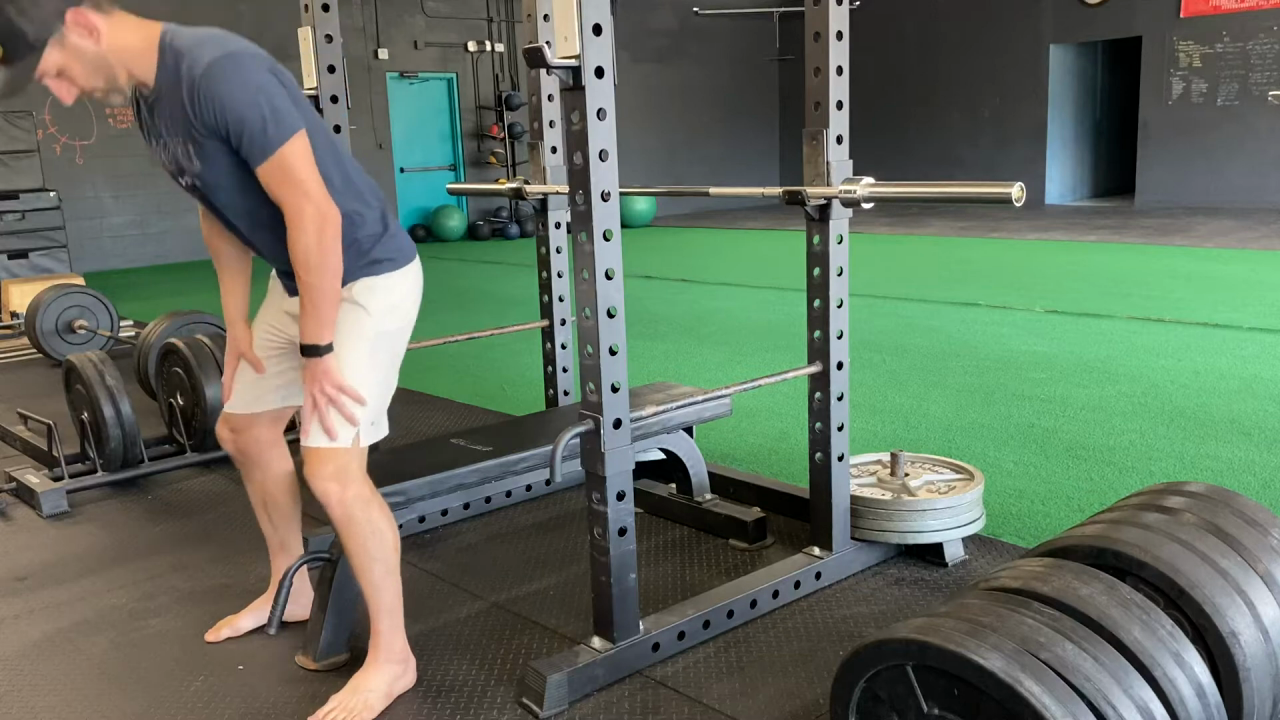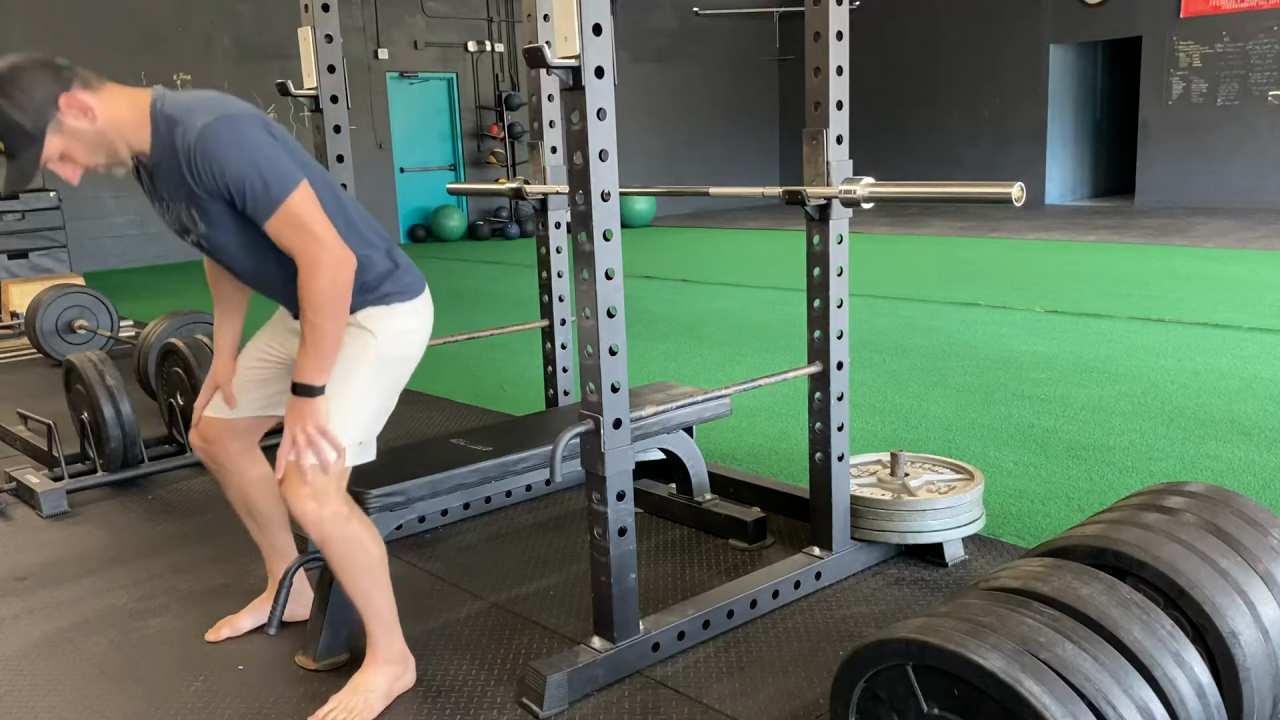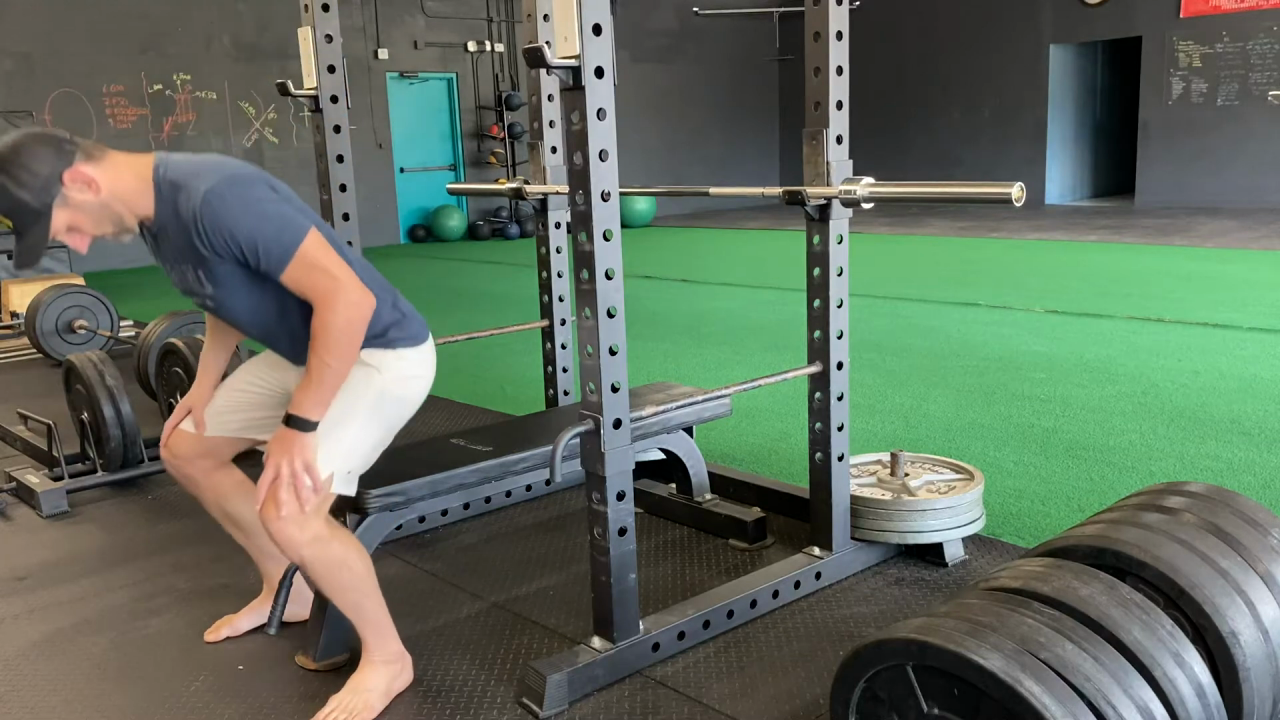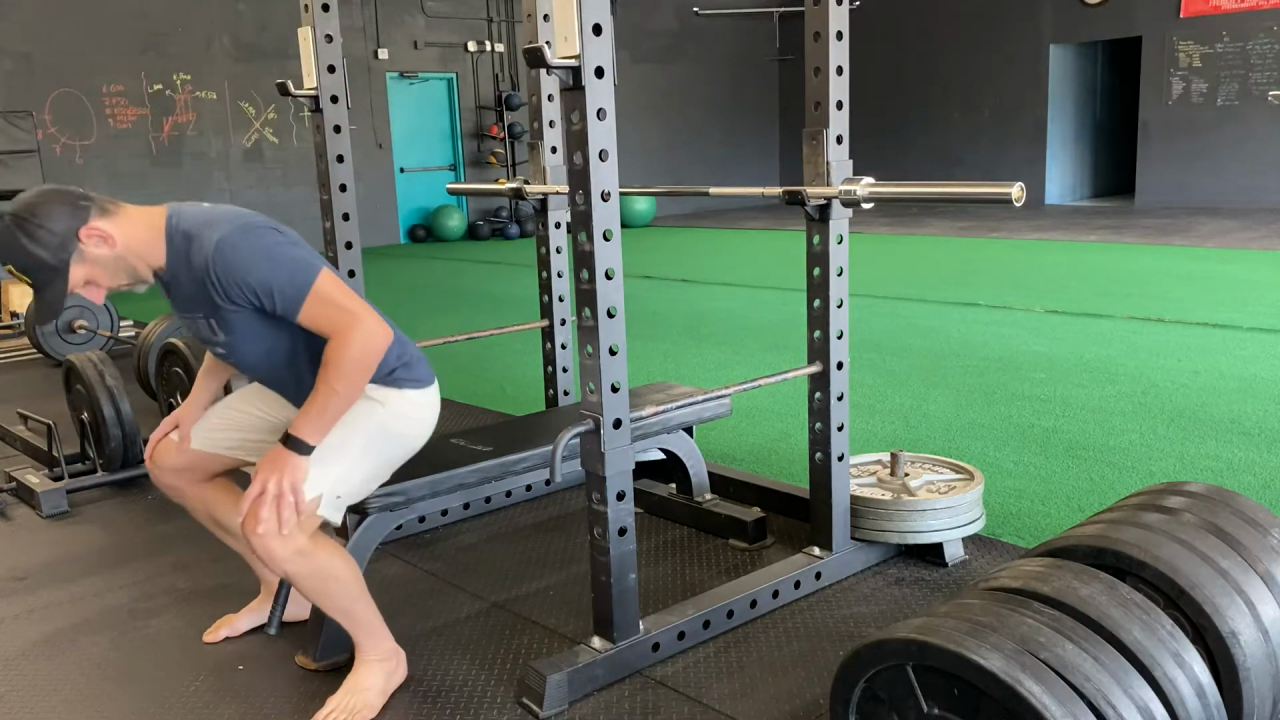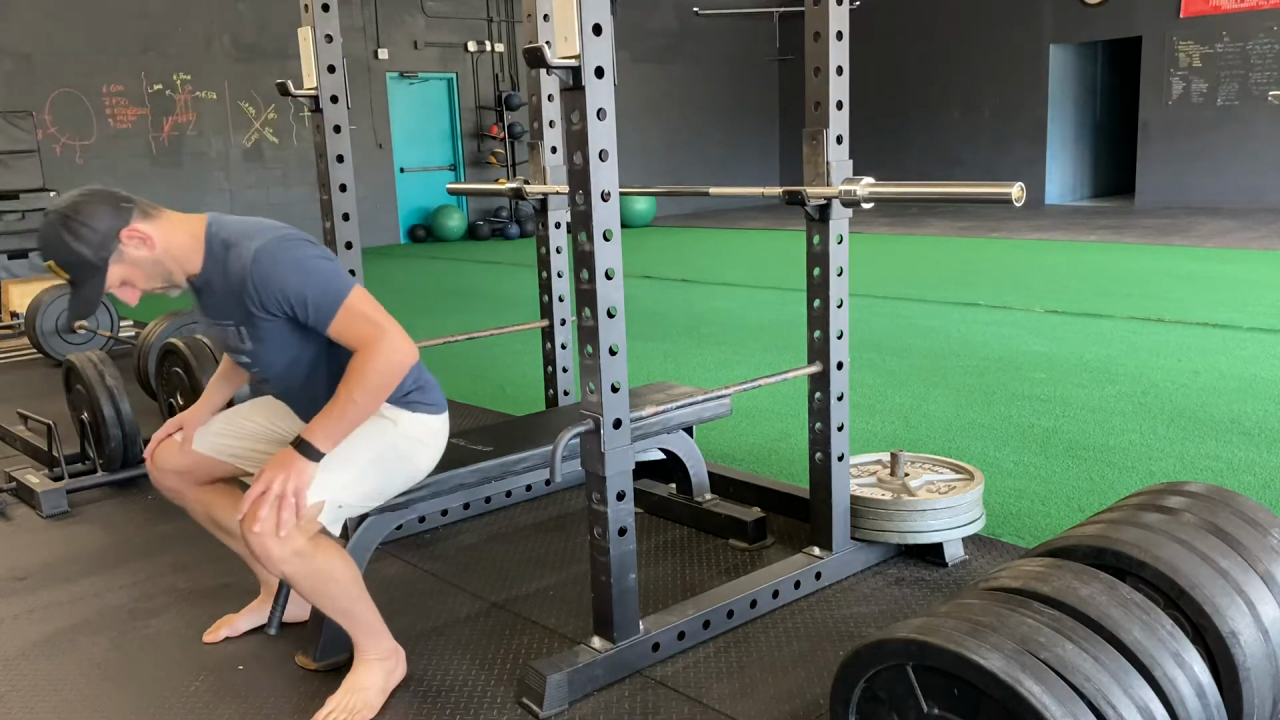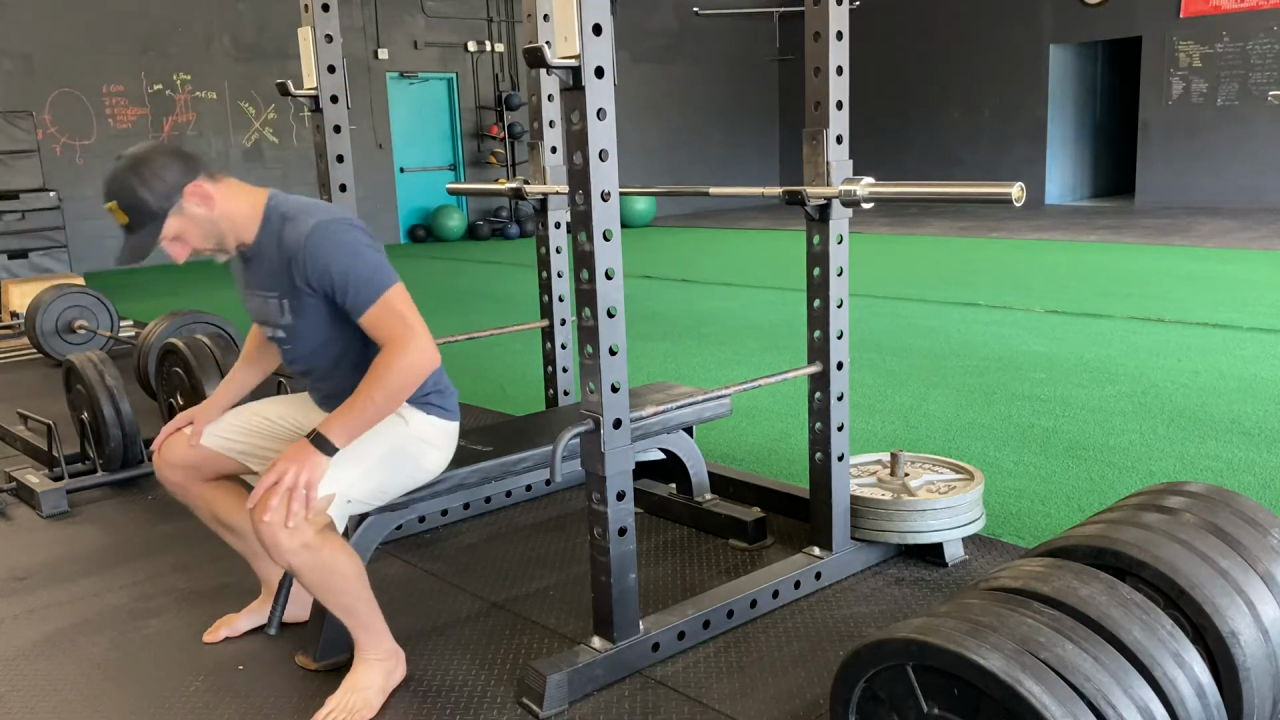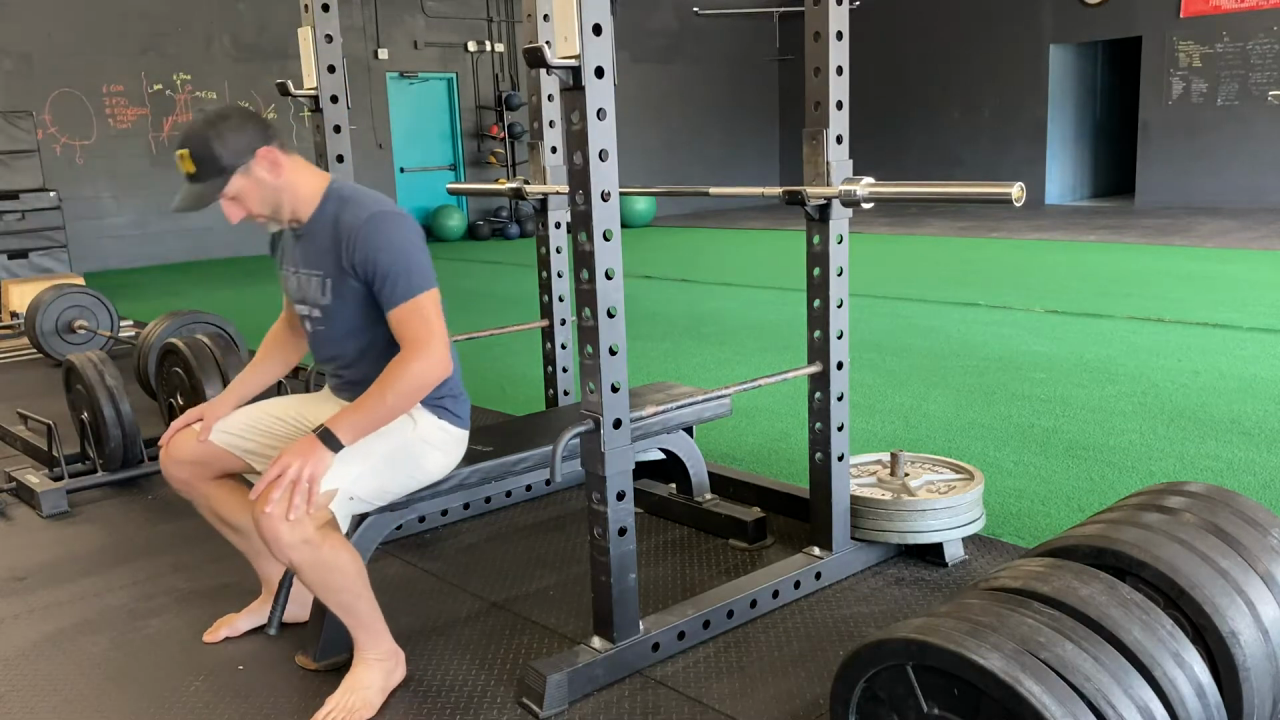
dt=0.2s
person 1, frame 1
left shoulder: (217, 71)
right shoulder: (147, 96)
left elbow: (314, 210)
left wrist: (317, 349)
right wrist: (238, 321)
left hip: (371, 276)
right hip: (299, 282)
left knee: (332, 467)
right knee: (244, 430)
left ankle: (392, 657)
right ankle: (291, 588)
person 1, frame 2
left shoulder: (210, 134)
right shoulder: (146, 152)
left elbow: (329, 257)
left wrist: (307, 391)
right wrist: (226, 355)
left hip: (379, 308)
right hip: (310, 308)
left knee: (306, 485)
right knee: (214, 432)
left ankle: (390, 658)
right ankle: (287, 589)
person 1, frame 3
left shoulder: (213, 198)
right shoulder: (152, 207)
left elbow: (350, 298)
left wrist: (300, 425)
right wrist: (208, 381)
left hip: (384, 352)
right hip: (307, 350)
left knee: (286, 510)
right knee: (184, 447)
left ankle: (386, 657)
right ankle: (284, 590)
person 1, frame 4
left shoulder: (225, 245)
right shoulder: (166, 251)
left elbow: (366, 331)
left wrist: (295, 447)
right wrist: (199, 401)
left hip: (386, 393)
left knee: (268, 525)
right knee: (169, 460)
left ankle: (380, 655)
right ankle: (281, 592)
person 1, frame 5
left shoulder: (265, 258)
right shoulder: (197, 261)
left elbow: (391, 349)
left wrist: (305, 452)
right wrist: (203, 409)
left hip: (396, 416)
right hip: (320, 408)
left knee: (266, 524)
right knee: (169, 461)
left ankle: (380, 655)
right ankle: (283, 591)
person 1, frame 6
left shoulder: (318, 238)
right shoulder: (240, 244)
left elbow: (414, 354)
left wrist: (321, 445)
right wrist: (217, 403)
left hip: (409, 418)
right hip: (331, 405)
left knee: (279, 514)
right knee: (176, 457)
left ankle: (379, 655)
right ankle: (282, 589)
person 1, frame 7
left shoulder: (374, 227)
right shoulder: (288, 231)
left elbow: (429, 360)
left wrist: (327, 440)
right wrist: (226, 400)
left hip: (420, 419)
right hip: (342, 401)
left knee: (281, 510)
right knee: (182, 454)
left ankle: (379, 654)
right ankle: (283, 587)
